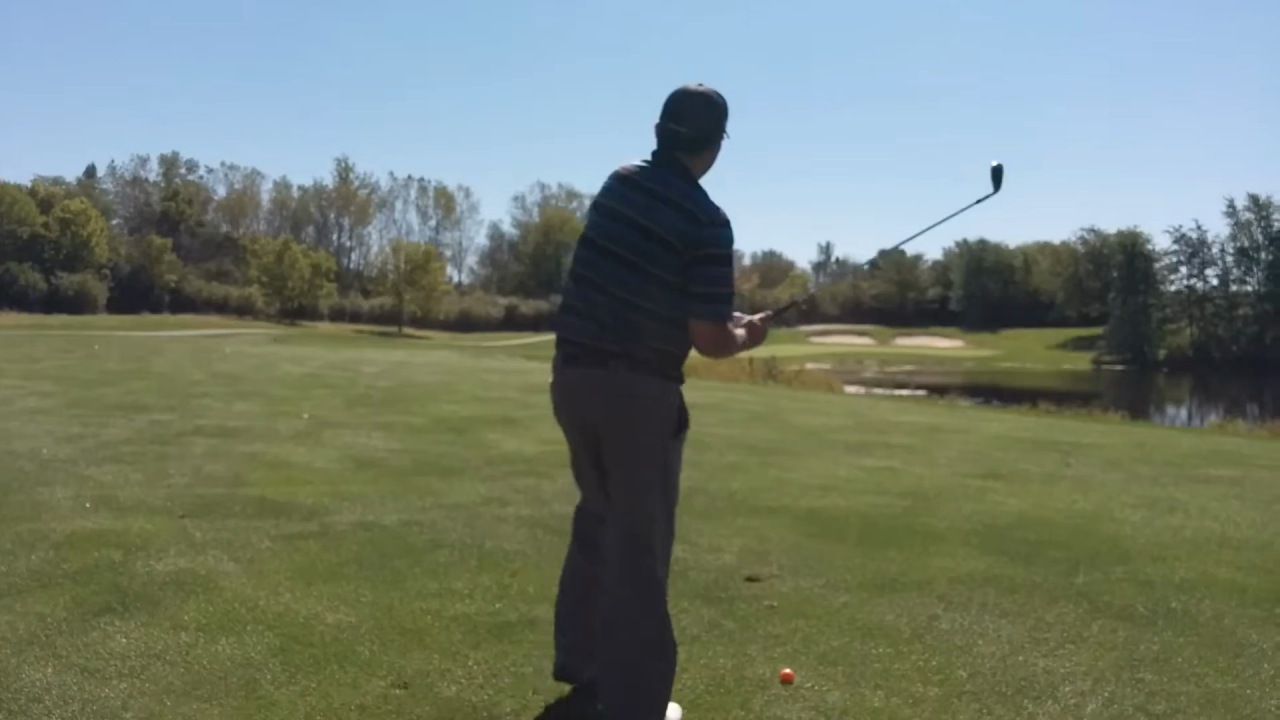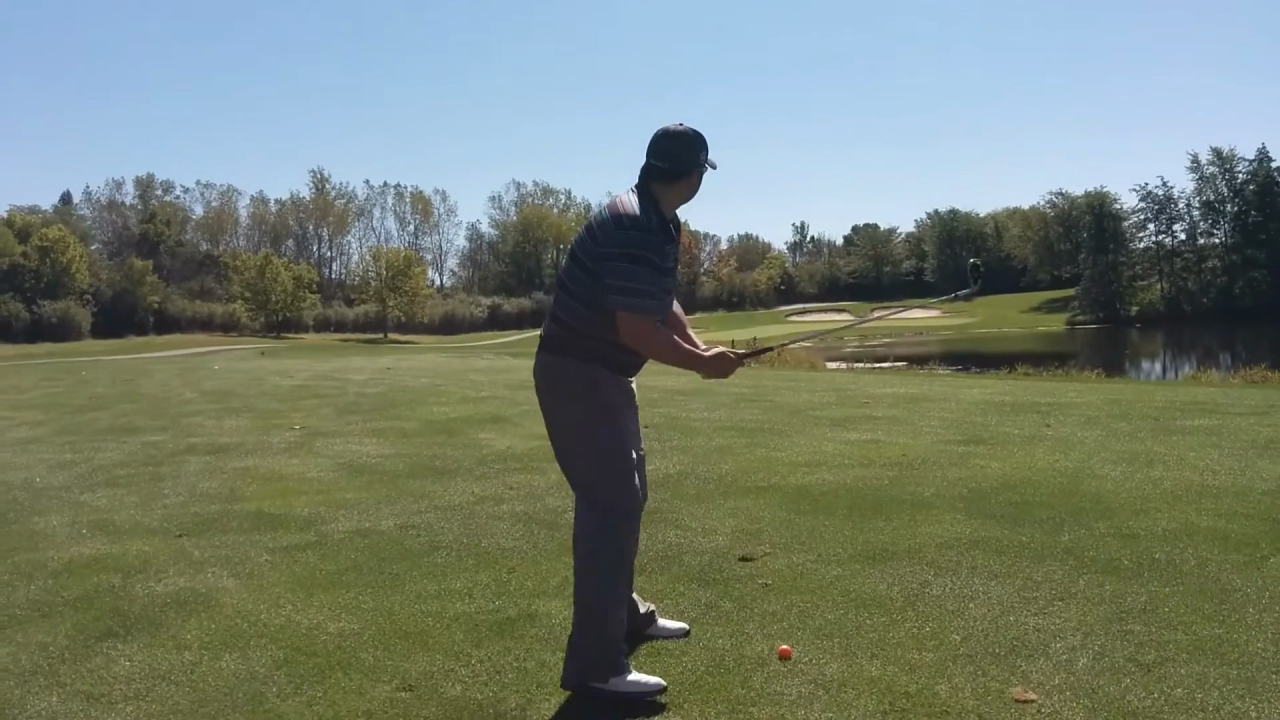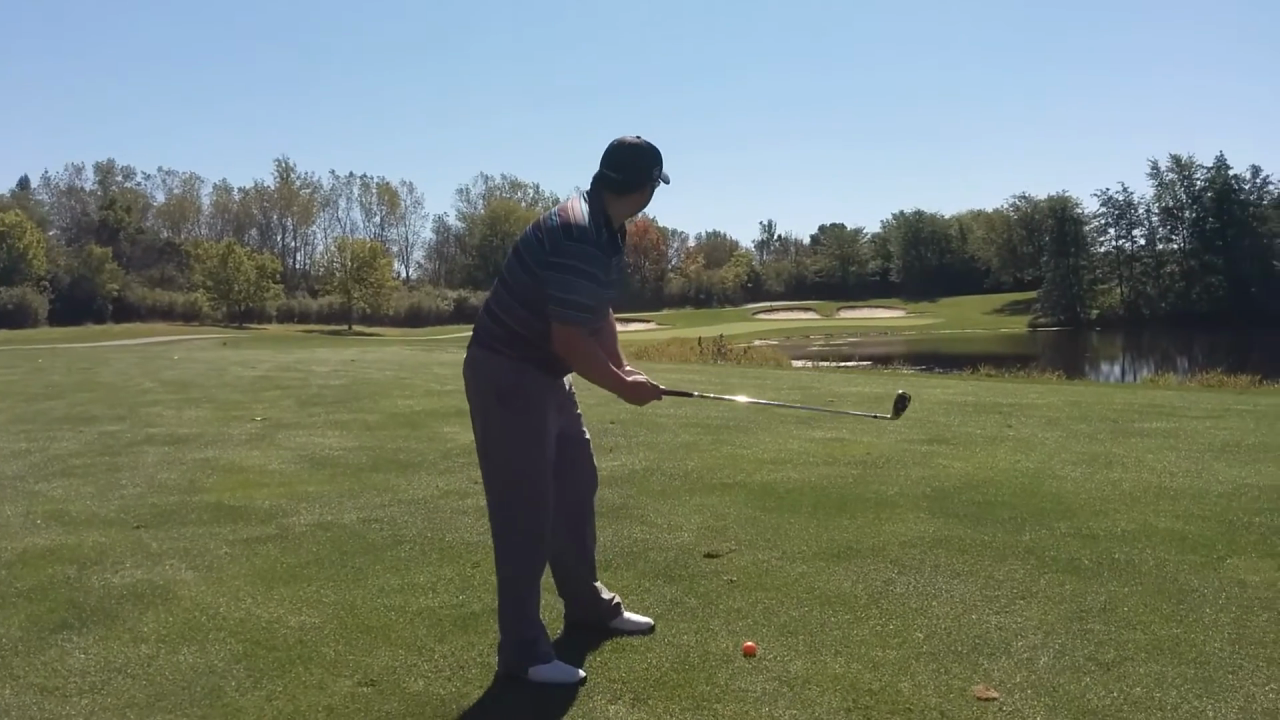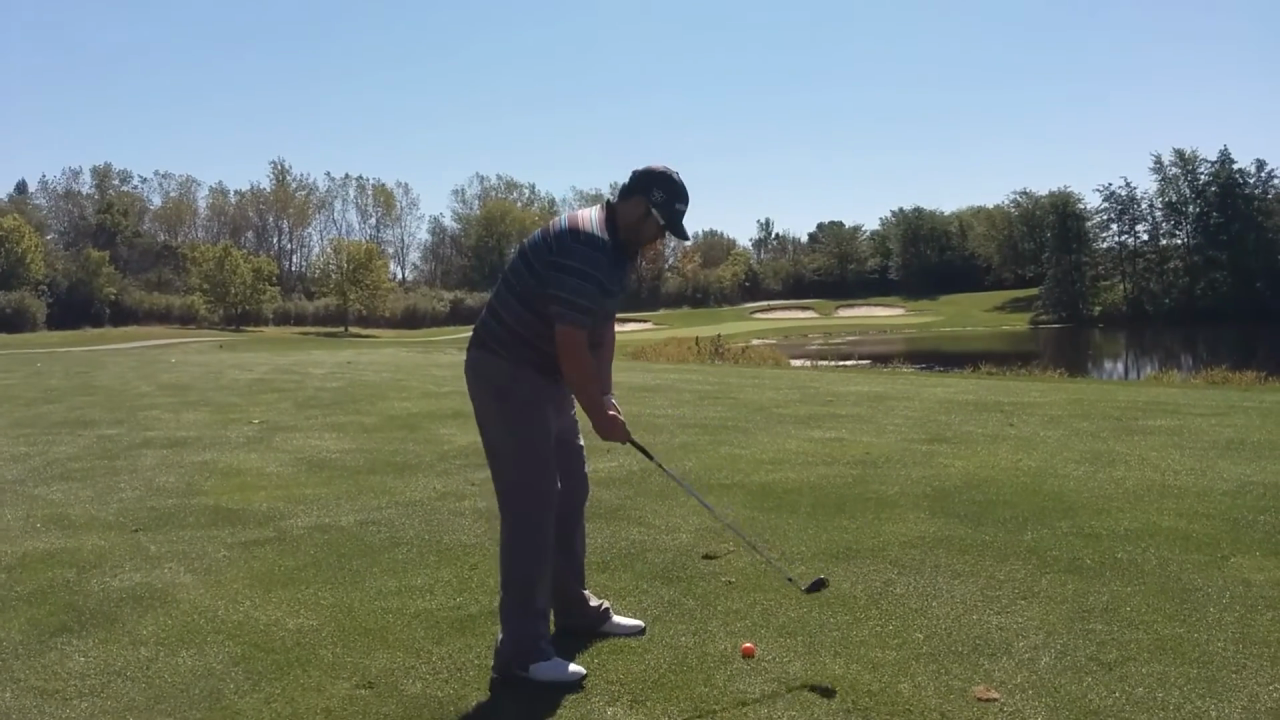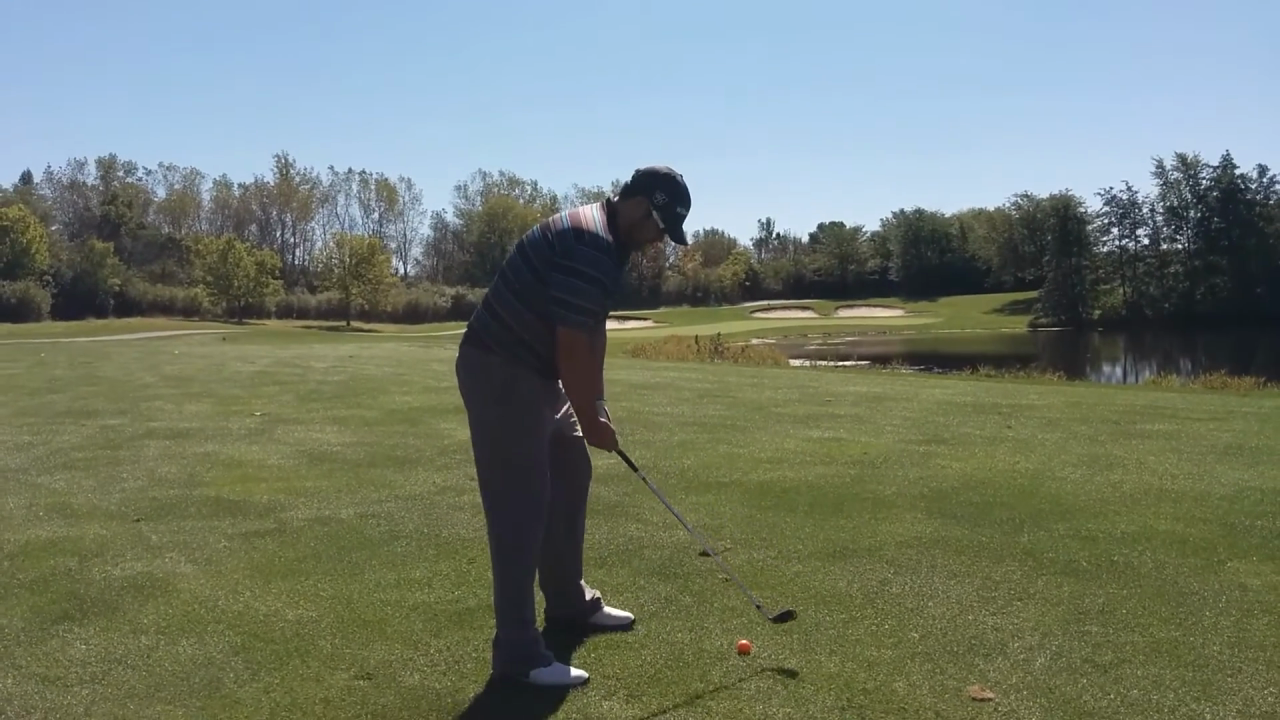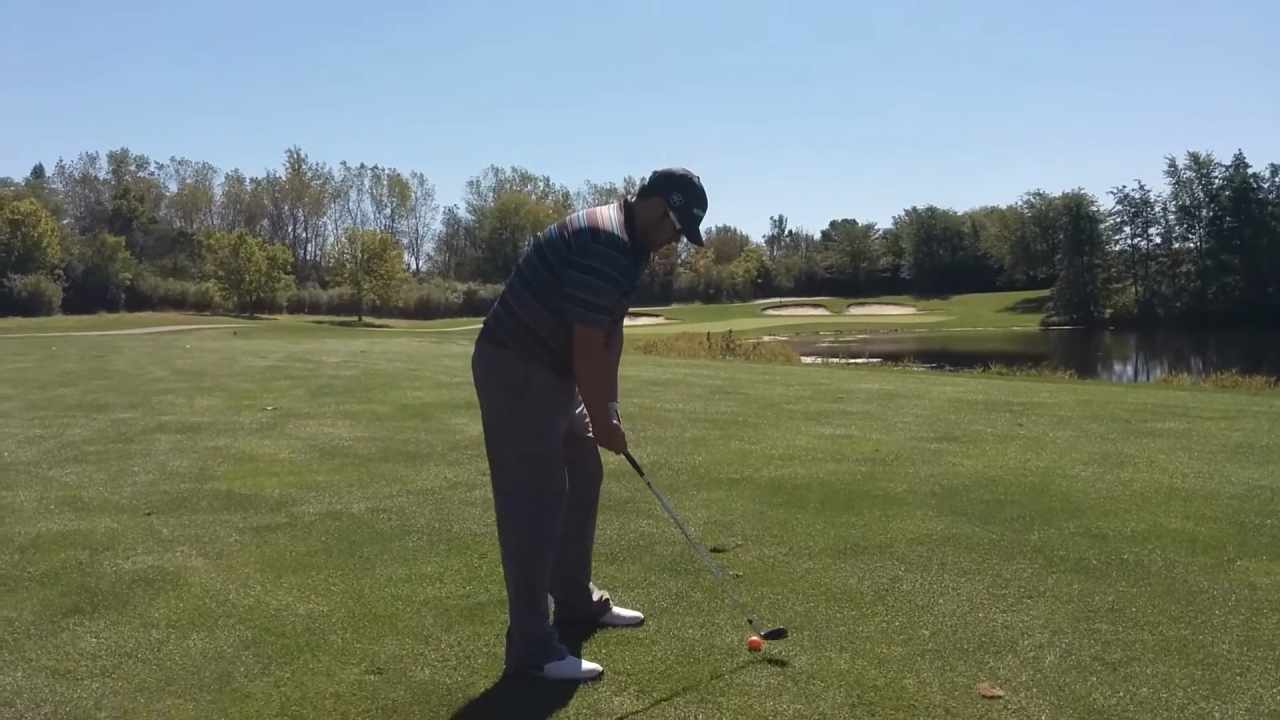
dt=0.5s
person 1, frame 1
left shoulder: (618, 184)
right shoulder: (706, 221)
right elbow: (711, 341)
left wrist: (720, 318)
right wrist: (746, 335)
left hip: (574, 374)
right hip: (641, 392)
left knee: (599, 516)
right knee: (639, 548)
left ankle: (578, 658)
person 1, frame 2
left shoulder: (660, 224)
right shoulder: (632, 226)
left elbow: (661, 305)
right elbow: (635, 328)
left wrist: (698, 348)
right wrist: (700, 362)
left hip: (608, 375)
right hip: (576, 376)
left knee: (626, 496)
right knee: (609, 503)
left ankle: (620, 610)
right ankle: (593, 658)
person 1, frame 3
left shoulder: (606, 233)
right shoulder: (578, 238)
left elbow: (598, 313)
right elbow: (569, 340)
left wrist: (622, 369)
right wrist: (622, 388)
left hip: (543, 373)
right hip: (506, 373)
left knee: (576, 485)
right knee: (525, 506)
left ankle: (586, 601)
right ankle: (521, 647)
person 1, frame 4
left shoulder: (615, 246)
right shoulder: (585, 243)
left elbow: (600, 329)
right elbow: (570, 343)
left wrist: (606, 398)
right wrist: (598, 414)
left hip: (543, 374)
right hip: (505, 373)
left knee: (568, 491)
right knee: (532, 500)
left ankle: (573, 606)
right ankle: (521, 644)
person 1, frame 5
left shoulder: (608, 242)
right shoulder: (588, 245)
left elbow: (591, 333)
right elbow: (573, 349)
left wrist: (598, 404)
right wrist: (591, 419)
left hip: (535, 370)
right hip: (499, 371)
left knee: (570, 476)
right knee: (521, 503)
left ankle: (568, 601)
right ankle: (517, 649)
person 1, frame 6
left shoulder: (627, 244)
right shoulder: (604, 244)
left elbow: (609, 333)
right elbow: (588, 346)
left wrist: (609, 407)
right wrist: (602, 421)
left hip: (552, 368)
right hip: (515, 367)
left knee: (582, 479)
right knee: (535, 498)
left ankle: (576, 599)
right ankle: (530, 644)
